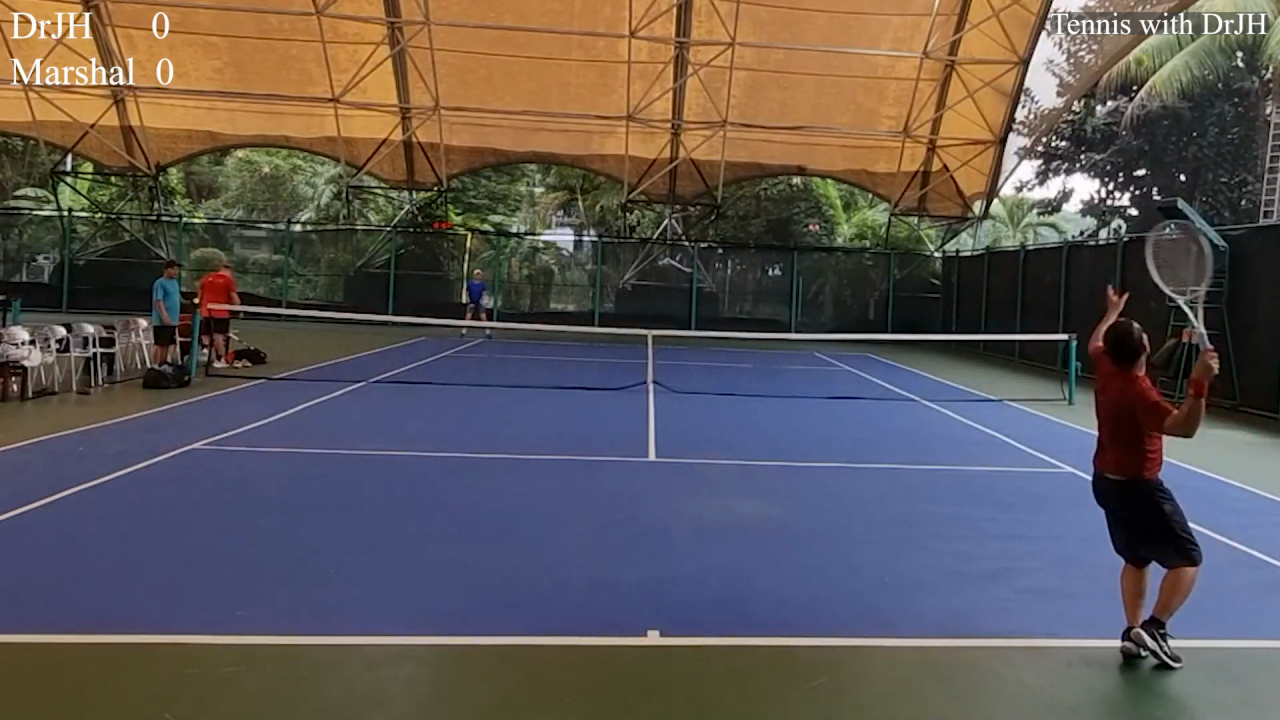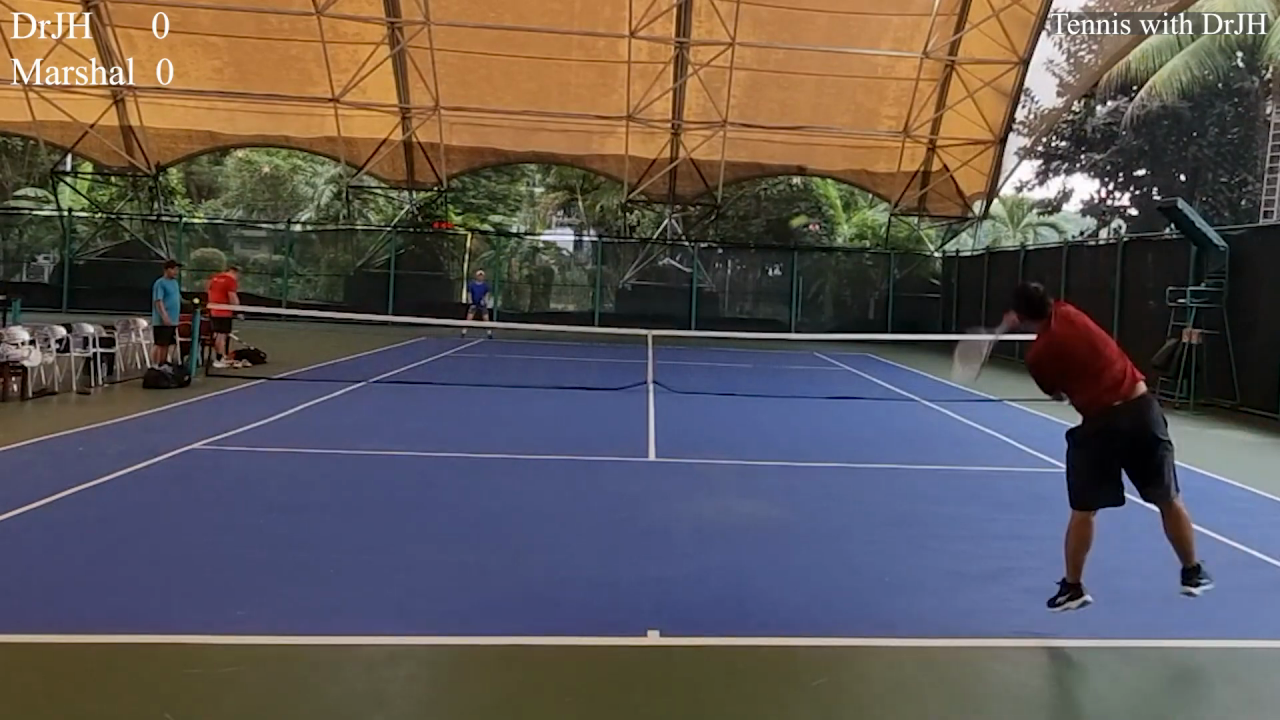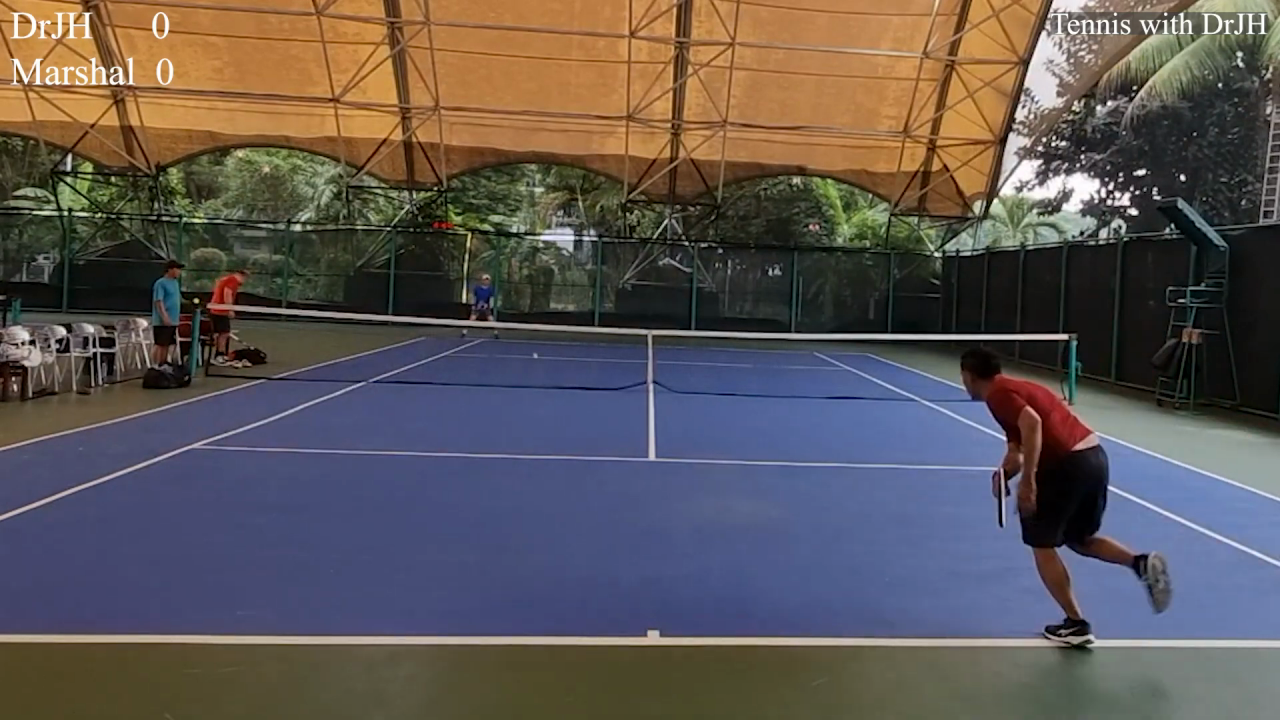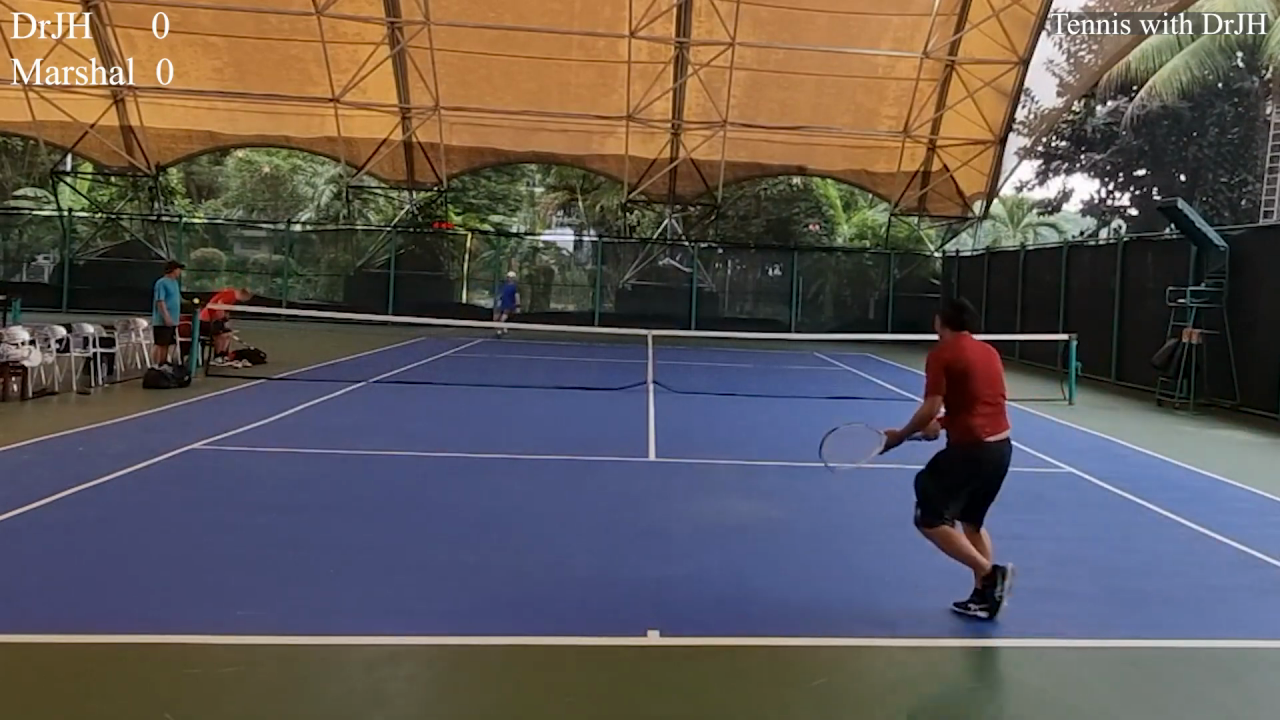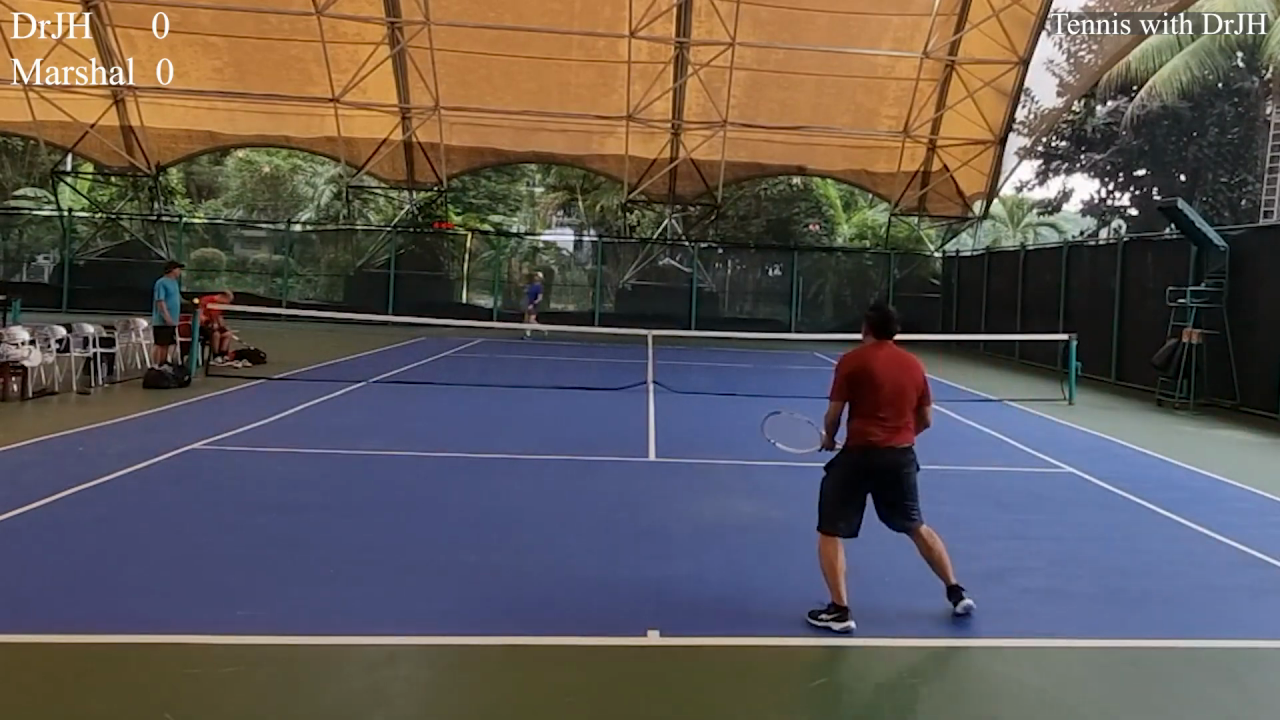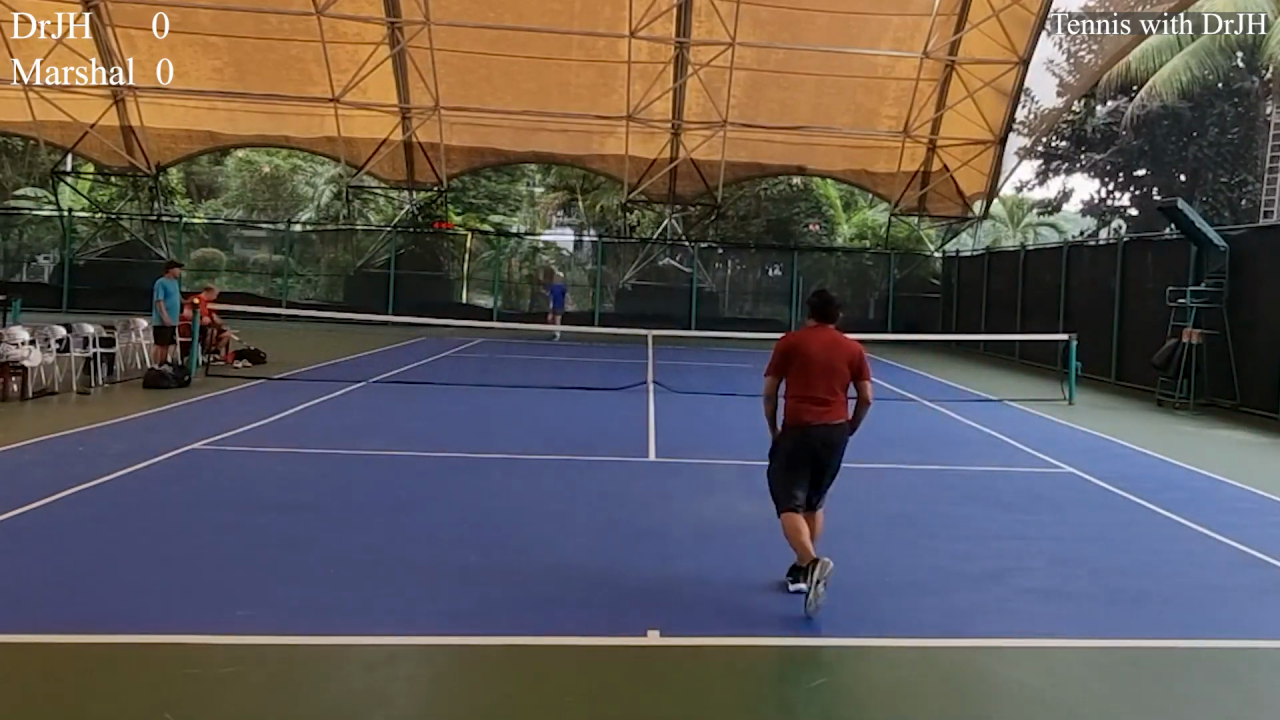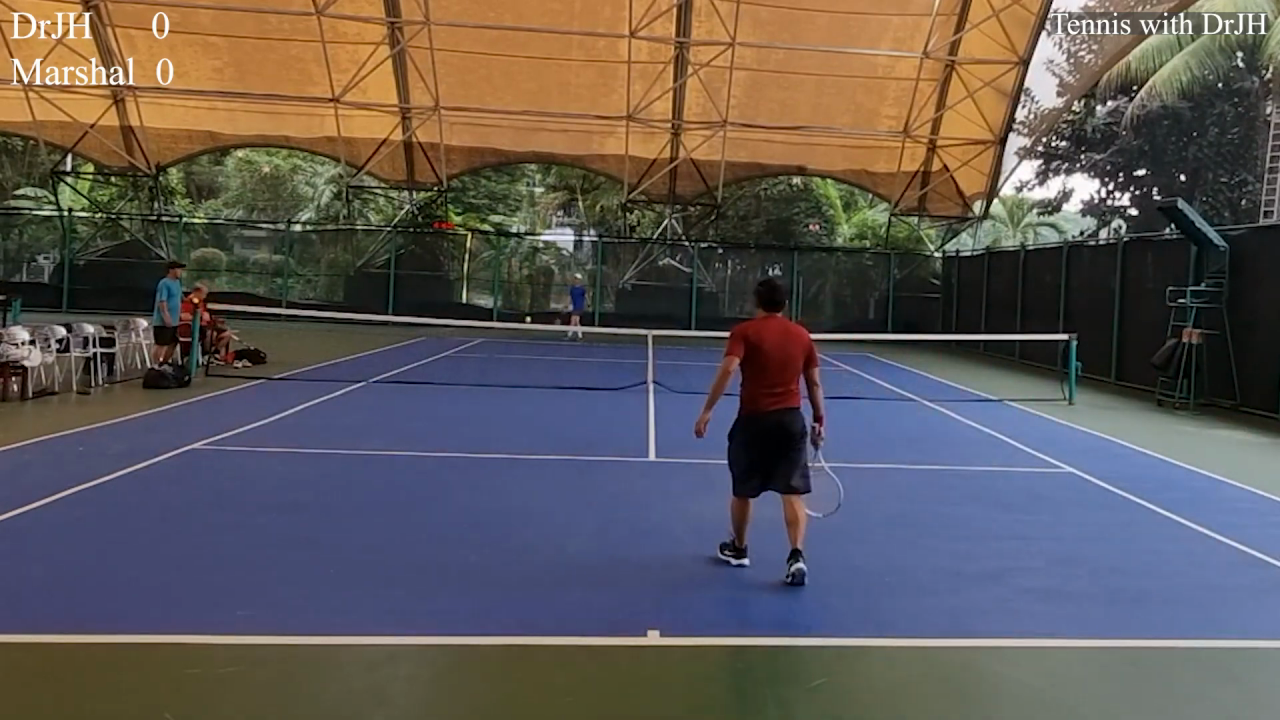
dt=0.4s
person 1, frame 1
left shoulder: (1104, 366)
right shoulder: (1137, 393)
left elbow: (1093, 346)
right elbow: (1183, 428)
left wrist: (1113, 312)
right wrist: (1198, 387)
left hip: (1106, 484)
right hip: (1137, 488)
left knee: (1136, 560)
right knee: (1185, 561)
left ankle: (1133, 631)
right ankle: (1153, 628)
person 1, frame 2
left shoulder: (1037, 355)
right shoulder: (1067, 314)
right elbow: (1042, 302)
right wrist: (1017, 318)
left hip: (1101, 424)
right hip: (1142, 409)
left knee: (1084, 511)
right knee: (1167, 498)
left ankle: (1073, 588)
right ankle: (1193, 572)
person 1, frame 3
left shoulder: (998, 395)
right shoulder: (1019, 387)
left elbow: (1032, 424)
right elbow: (1018, 447)
left wrist: (1028, 483)
right wrist: (1003, 475)
left hip: (1071, 465)
right hip: (1094, 457)
left knee: (1042, 545)
right knee: (1082, 539)
left ankle: (1076, 625)
right ankle: (1141, 562)
person 1, frame 4
left shoulder: (942, 355)
right shoulder: (990, 352)
left elbow: (931, 408)
left wrist: (900, 435)
right wrist: (943, 422)
left hip: (970, 449)
right hip: (1001, 447)
left knee: (932, 523)
right knee: (972, 523)
left ankle: (992, 571)
right ankle: (986, 596)
person 1, frame 5
left shoulder: (852, 361)
right shoulder: (914, 366)
left elbow: (833, 414)
right elbow: (925, 419)
left wrist: (828, 438)
left hip: (859, 455)
right hip: (900, 457)
left knee: (831, 532)
right knee: (915, 526)
left ankle: (838, 610)
right ankle: (956, 592)
person 1, frame 6
left shoulder: (789, 343)
right shoulder: (853, 349)
left elbow: (769, 393)
right elbow: (866, 399)
left wrist: (775, 432)
right wrist: (850, 428)
left hip: (798, 432)
right hip: (835, 432)
left knee: (790, 509)
right knee: (813, 504)
left ankle: (813, 562)
right ankle: (801, 571)
person 1, frame 7
left shoulder: (745, 332)
right shoulder: (802, 335)
left elbow: (727, 371)
right elbow: (814, 383)
left wrist: (706, 412)
right wrist: (819, 420)
left hip: (754, 420)
right hip: (790, 420)
left knee: (744, 491)
right knee: (794, 489)
left ankle: (737, 548)
right ankle: (796, 555)
